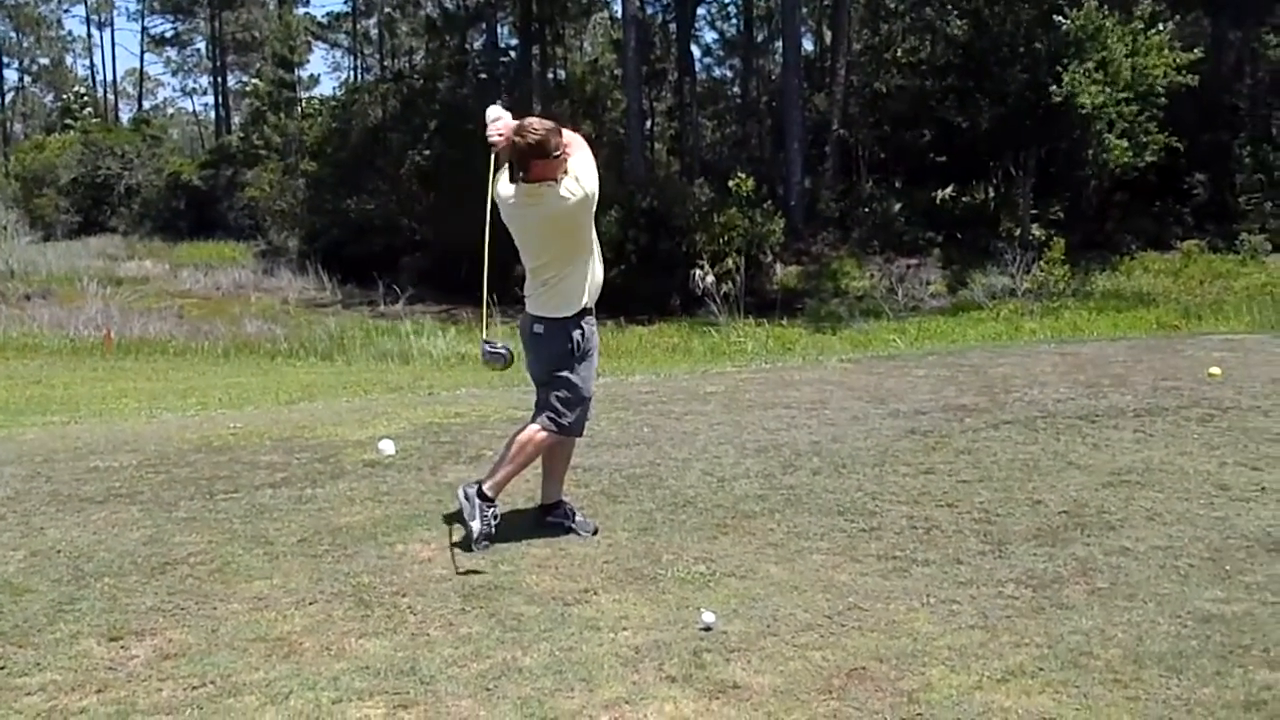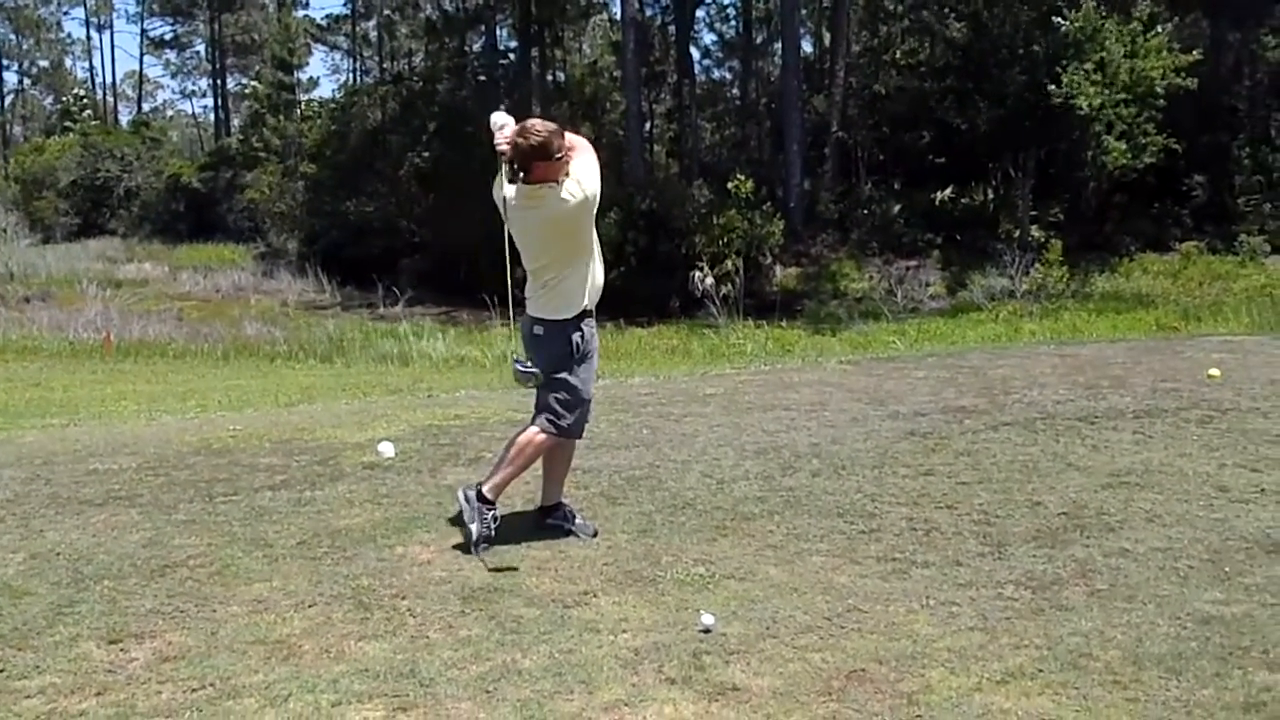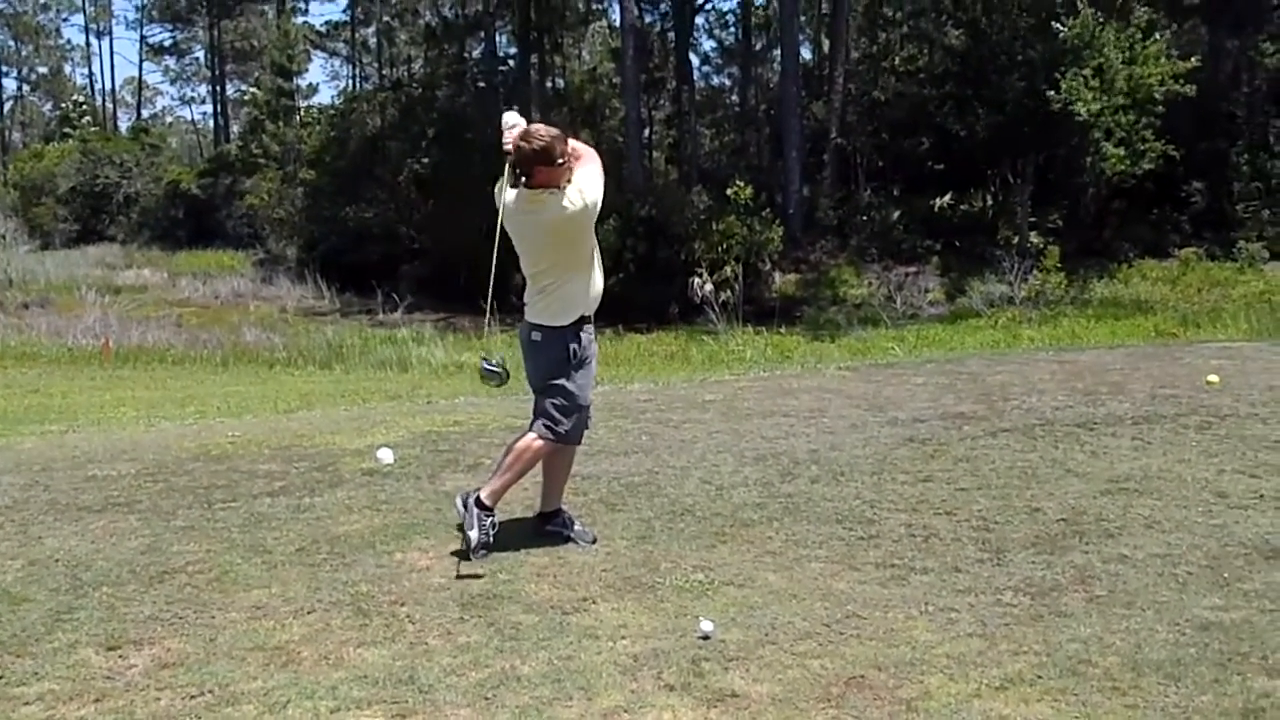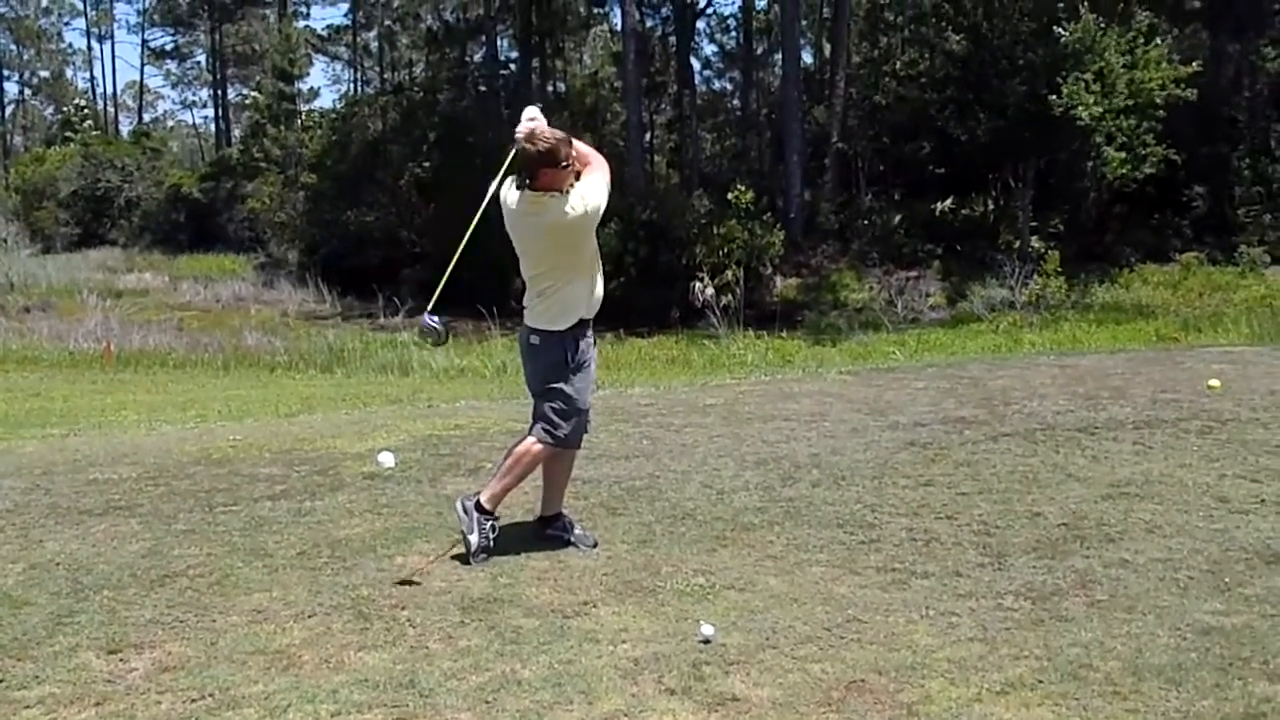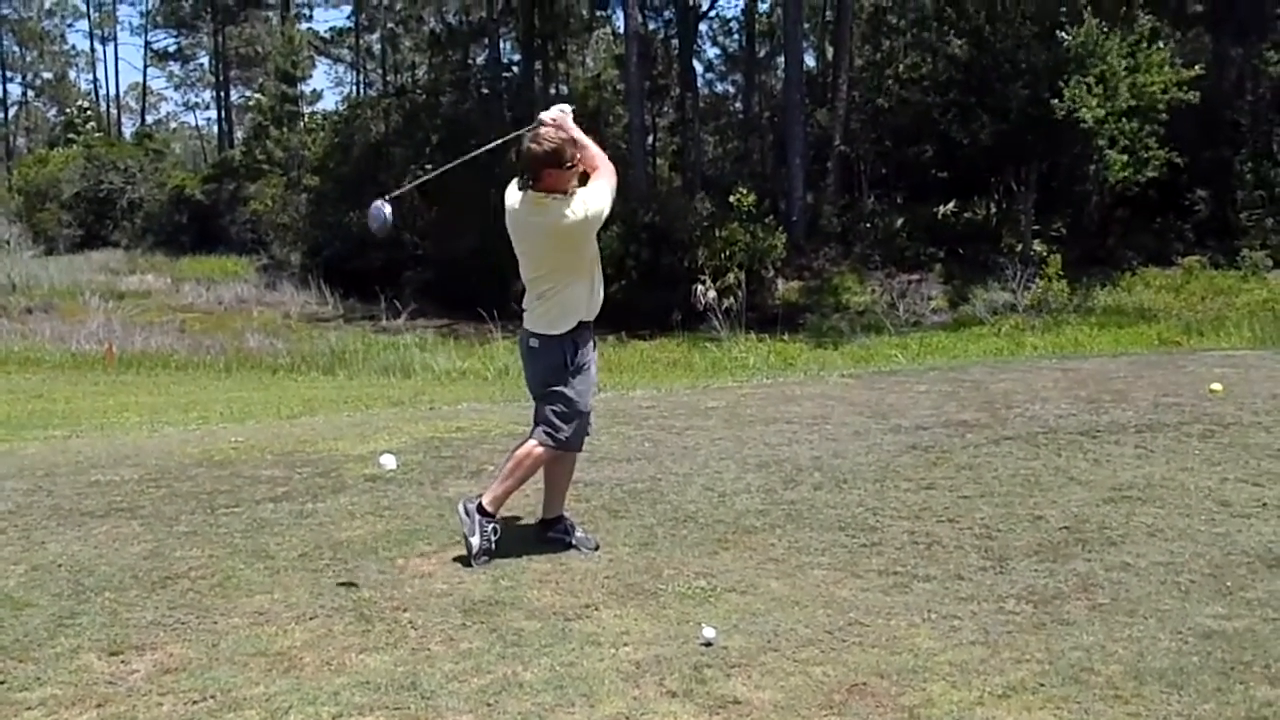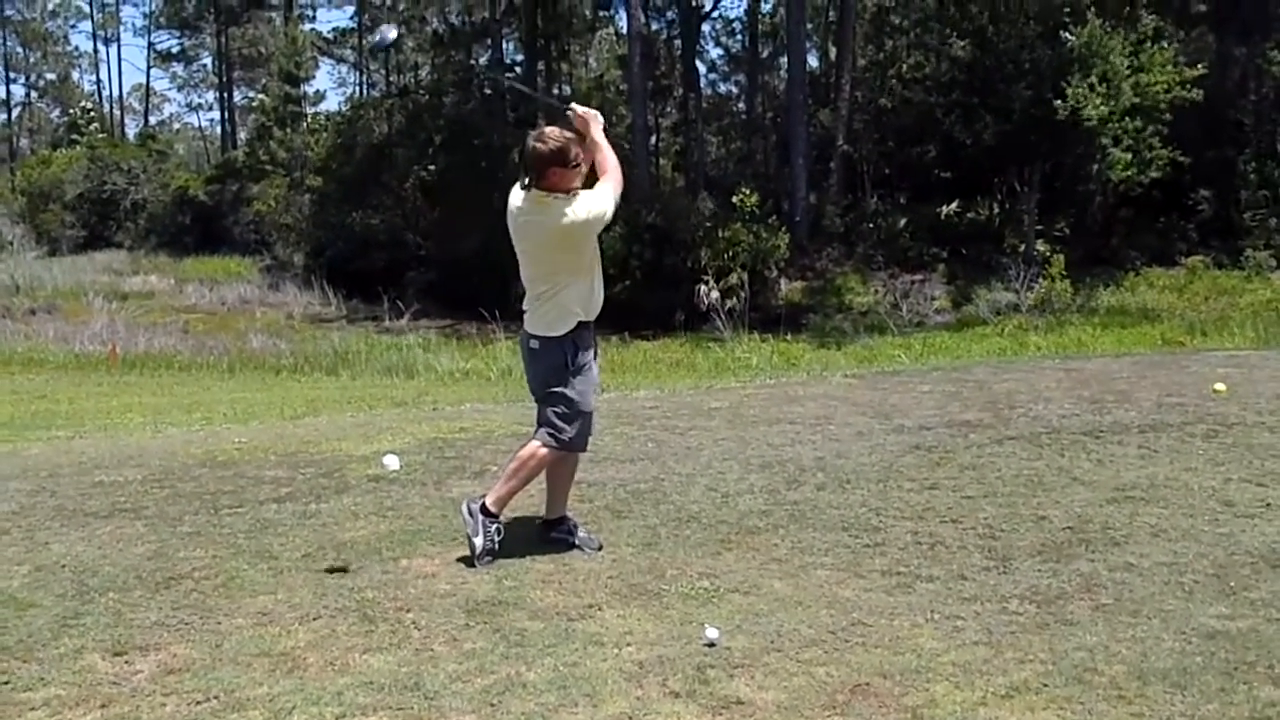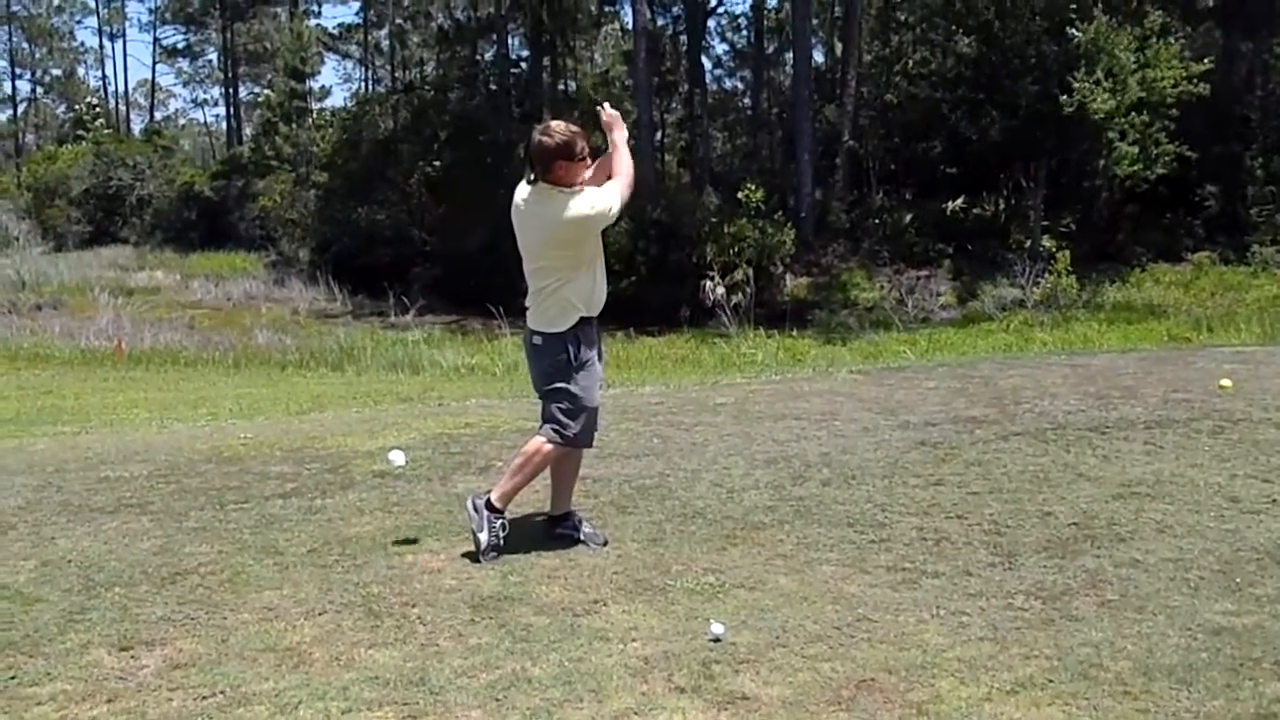
dt=0.1s
person 1, frame 1
left shoulder: (507, 190)
right shoulder: (574, 196)
left elbow: (514, 161)
right elbow: (578, 143)
left wrist: (511, 138)
right wrist: (515, 130)
left hip: (545, 318)
right hip: (567, 323)
left knee: (565, 416)
right knee: (554, 420)
left ankle: (553, 503)
right ankle: (484, 493)
person 1, frame 2
left shoulder: (509, 194)
right shoulder: (574, 200)
right elbow: (584, 147)
left wrist: (516, 142)
right wrist: (521, 141)
left hip: (545, 319)
right hip: (567, 326)
left knee: (567, 418)
right knee: (553, 421)
left ankle: (552, 506)
right ankle: (484, 497)
person 1, frame 3
left shoulder: (510, 198)
right shoulder: (574, 207)
right elbow: (589, 157)
left wrist: (522, 142)
right wrist: (531, 138)
left hip: (546, 325)
right hip: (566, 331)
left knee: (566, 424)
right knee: (551, 427)
left ankle: (551, 512)
right ankle: (483, 502)
person 1, frame 4
left shoulder: (512, 197)
right shoulder: (574, 211)
right elbow: (599, 166)
left wrist: (533, 137)
right wrist: (554, 134)
left hip: (543, 329)
right hip: (566, 334)
left knee: (566, 427)
right knee: (553, 430)
left ankle: (551, 516)
right ankle: (483, 506)
person 1, frame 5
left shoulder: (515, 199)
right shoulder: (576, 215)
right elbow: (606, 171)
left wrist: (556, 133)
right wrist: (572, 129)
left hip: (544, 332)
right hip: (565, 338)
left knee: (567, 429)
right knee: (554, 432)
left ankle: (553, 518)
right ankle: (484, 508)
person 1, frame 6
left shoulder: (520, 199)
right shoulder: (574, 216)
left elbow: (575, 185)
right elbow: (612, 182)
left wrist: (585, 137)
right wrist: (595, 132)
left hip: (546, 331)
right hip: (565, 338)
left knee: (571, 428)
right knee: (557, 432)
left ankle: (556, 518)
right ankle: (487, 509)
person 1, frame 7
left shoulder: (526, 194)
right shoulder: (578, 212)
left elbow: (586, 181)
right elbow: (622, 183)
left wrist: (602, 144)
right wrist: (617, 134)
left hip: (552, 328)
right hip: (567, 334)
left knee: (576, 424)
right knee: (562, 428)
left ankle: (561, 514)
right ankle: (492, 505)
